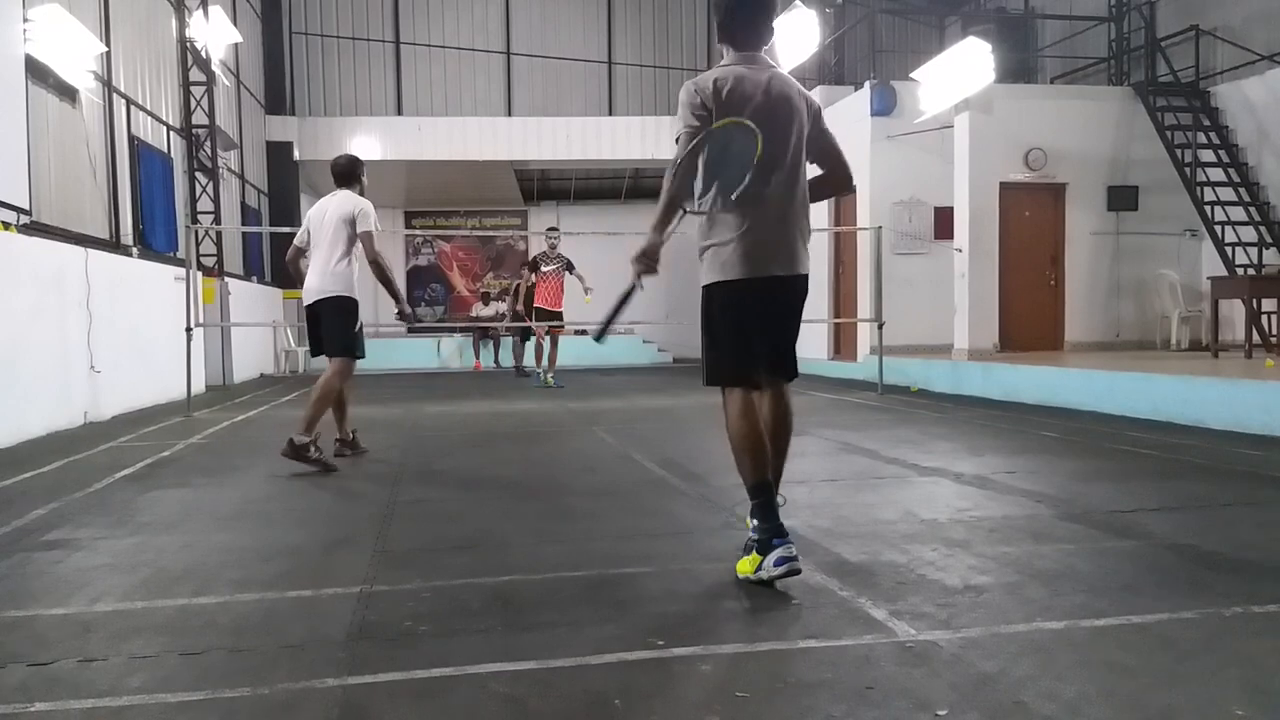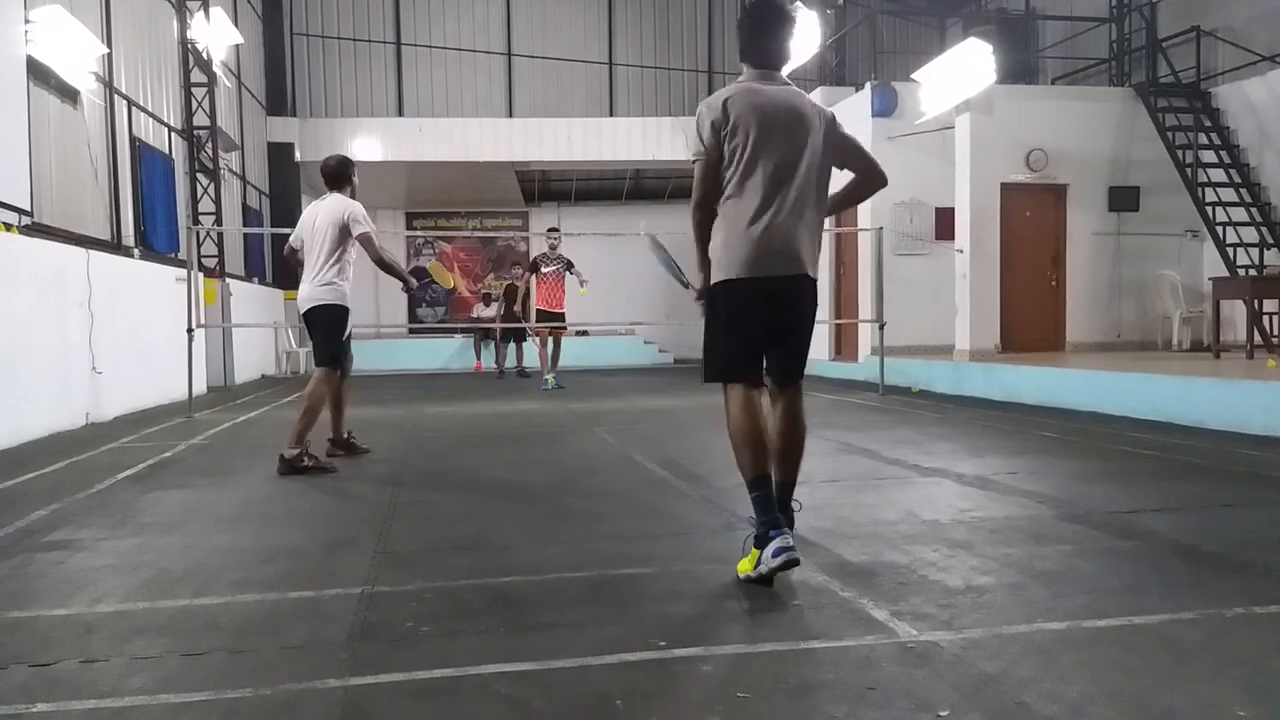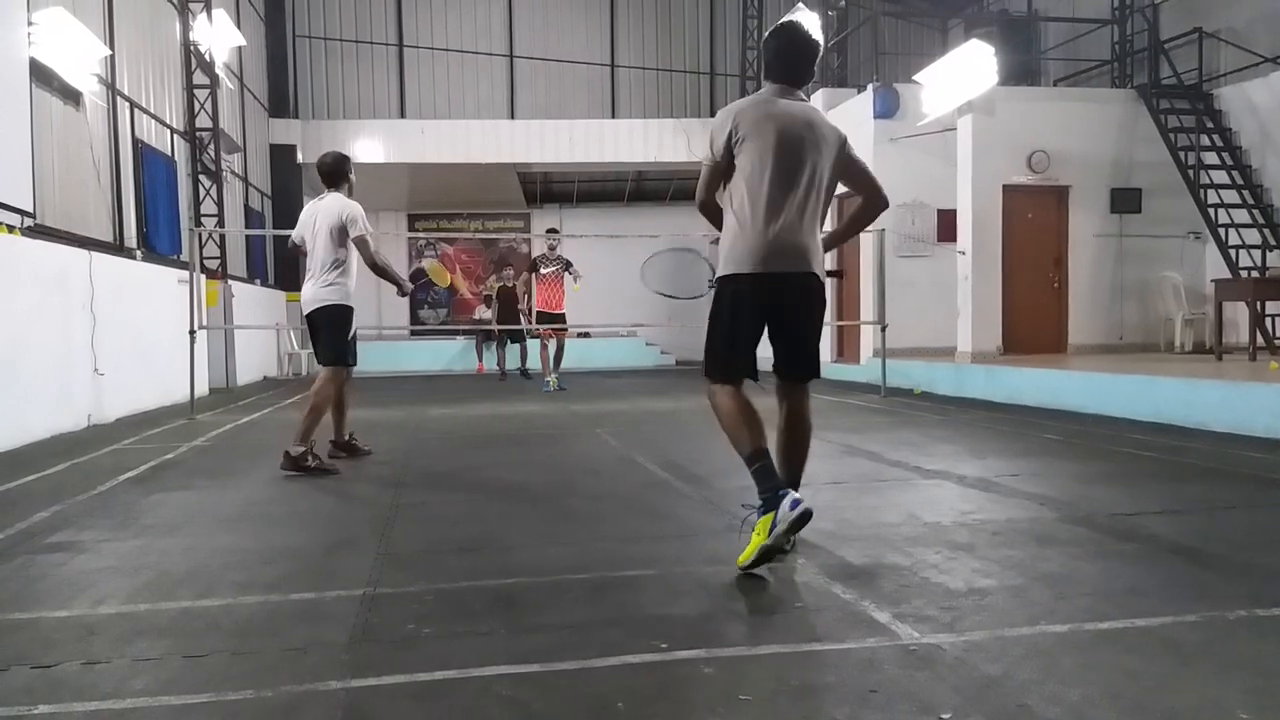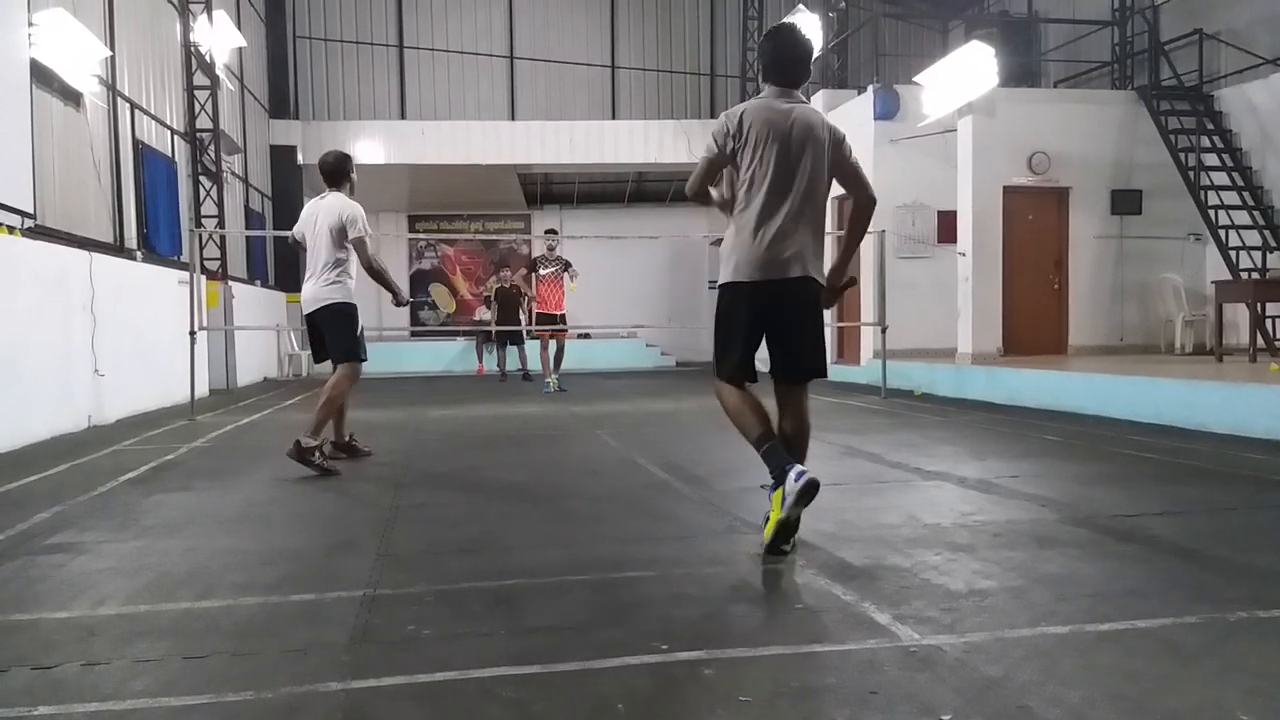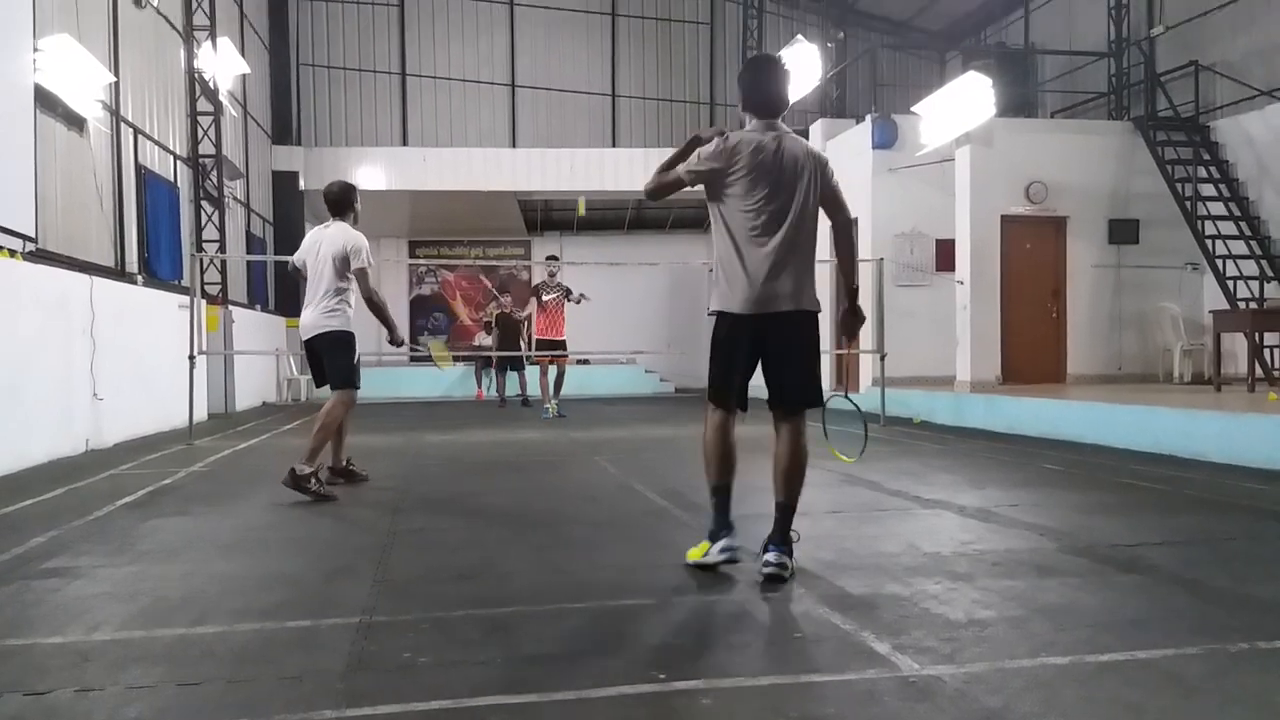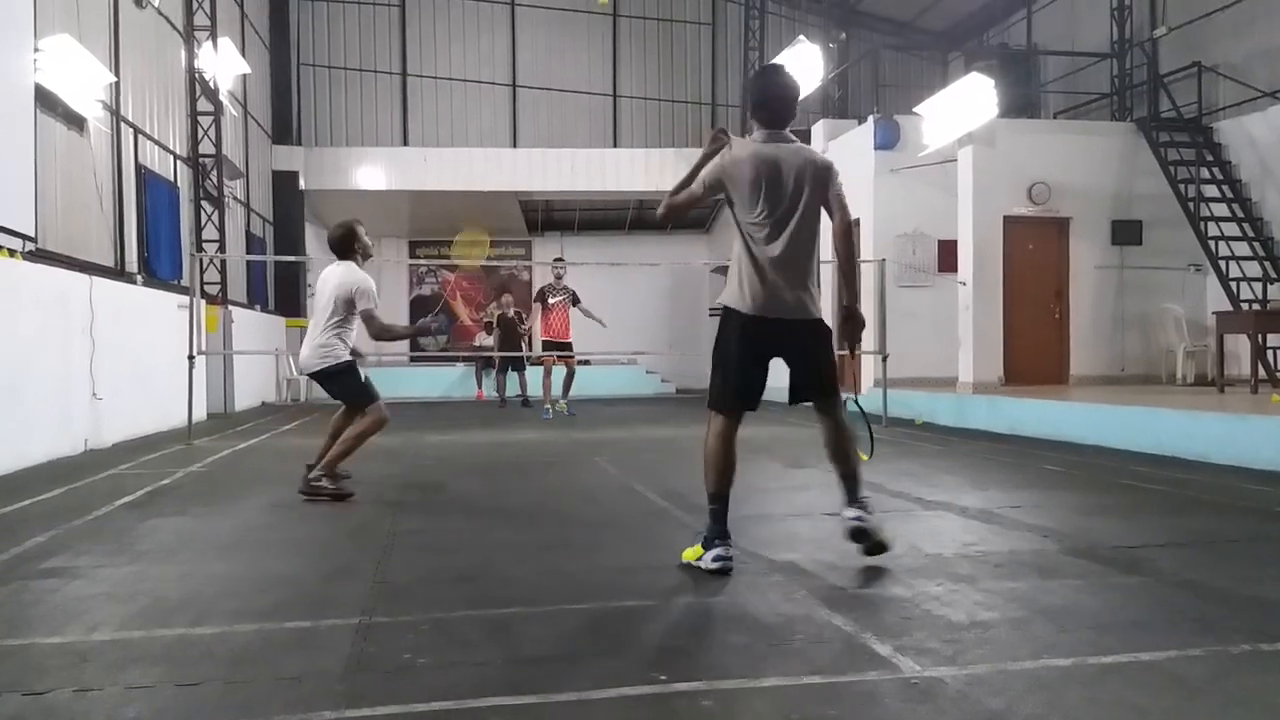
dt=0.3s
person 1, frame 1
left shoulder: (706, 88)
right shoulder: (798, 94)
left elbow: (685, 171)
right elbow: (840, 178)
left wrist: (657, 237)
left hip: (733, 262)
right hip: (790, 262)
left knee: (739, 390)
right knee: (774, 384)
left ankle: (773, 537)
right ankle: (766, 511)
person 1, frame 2
left shoulder: (721, 105)
right shoulder: (814, 112)
left elbow: (702, 198)
right elbow: (873, 177)
left wrist: (705, 265)
left hip: (740, 267)
right hip: (798, 268)
left knee: (741, 392)
right knee: (787, 390)
left ankle: (771, 532)
right ankle: (781, 517)
person 1, frame 3
left shoulder: (736, 115)
right shoulder: (827, 130)
left elbow: (705, 199)
right elbow: (875, 199)
left hip: (745, 267)
right hip: (804, 271)
left knee: (724, 385)
right knee: (793, 390)
left ankle: (775, 497)
right ankle: (784, 501)
person 1, frame 4
left shoulder: (739, 119)
right shoulder: (826, 129)
left elbow: (695, 188)
right elbow: (864, 199)
left wrist: (723, 200)
right wrist: (840, 267)
left hip: (746, 271)
right hip: (802, 274)
left knee: (731, 383)
right knee: (793, 390)
left ankle: (788, 472)
right ankle: (785, 519)
person 1, frame 5
left shoulder: (724, 150)
right shoulder: (811, 157)
left elbow: (652, 190)
right elbow: (844, 225)
left wrist: (692, 144)
right wrist: (850, 296)
left hip: (739, 304)
right hip: (797, 306)
left knee: (720, 411)
right knee: (790, 420)
left ankle: (721, 531)
right ankle: (780, 543)
person 1, frame 6
left shoulder: (729, 162)
right shoulder: (817, 165)
left elbow: (668, 210)
right elbow: (844, 230)
left wrist: (709, 158)
right wrist: (851, 303)
left hip: (745, 310)
right hip: (799, 312)
left knee: (723, 420)
right knee: (831, 409)
left ankle: (717, 541)
right ankle: (855, 507)
person 2, frame 1
left shoulder: (316, 208)
right shoulder: (360, 205)
left elbow: (292, 258)
right elbow: (373, 258)
right wrist: (400, 301)
left hip: (314, 295)
right hip: (338, 294)
left knee: (338, 364)
right knee: (341, 366)
left ankle: (344, 437)
right ankle: (302, 440)
person 2, frame 2
left shoulder: (310, 211)
right shoulder: (350, 208)
left elbow: (290, 252)
right elbow: (377, 256)
right wrist: (407, 279)
left hip: (310, 298)
right hip: (330, 299)
left knee: (340, 368)
right knee: (326, 372)
left ankle: (339, 437)
right ankle: (293, 452)
person 2, frame 3
left shoulder: (309, 209)
right shoulder: (348, 208)
left elbow: (296, 244)
right elbow: (371, 259)
right wrist: (402, 283)
left hip: (313, 299)
right hip: (334, 299)
left knee: (341, 371)
right knee: (333, 373)
left ankle: (341, 439)
right ankle: (298, 450)
person 2, frame 4
left shoulder: (310, 207)
right shoulder: (350, 208)
left elbow: (297, 239)
right elbow: (368, 261)
right wrist: (397, 292)
left hip: (311, 299)
right hip: (335, 298)
left knee: (343, 368)
right knee: (349, 369)
left ankle: (341, 440)
right ankle: (309, 442)
person 2, frame 5
left shoulder: (313, 236)
right shoulder: (353, 239)
left elbow: (297, 267)
right elbow: (368, 294)
right wrist: (393, 329)
left hip: (310, 325)
right hip: (334, 326)
left knee: (342, 393)
right knee: (344, 396)
left ankle: (339, 464)
right ankle: (304, 469)
person 2, frame 6
left shoulder: (329, 273)
right shoulder: (360, 280)
right elbow: (376, 331)
left wrist: (349, 348)
right wrist: (415, 330)
left hip: (312, 356)
right hip: (330, 357)
left knee: (356, 405)
right knee: (375, 415)
left ankle: (320, 466)
right ankle: (319, 474)
